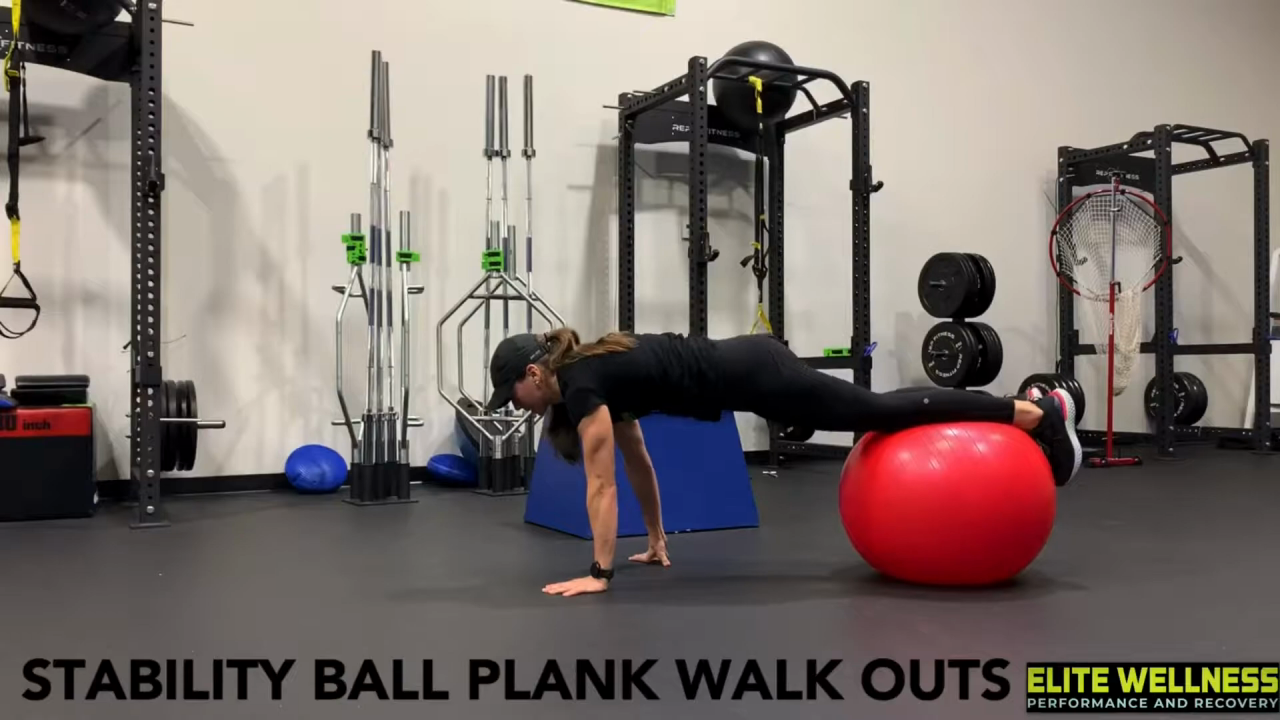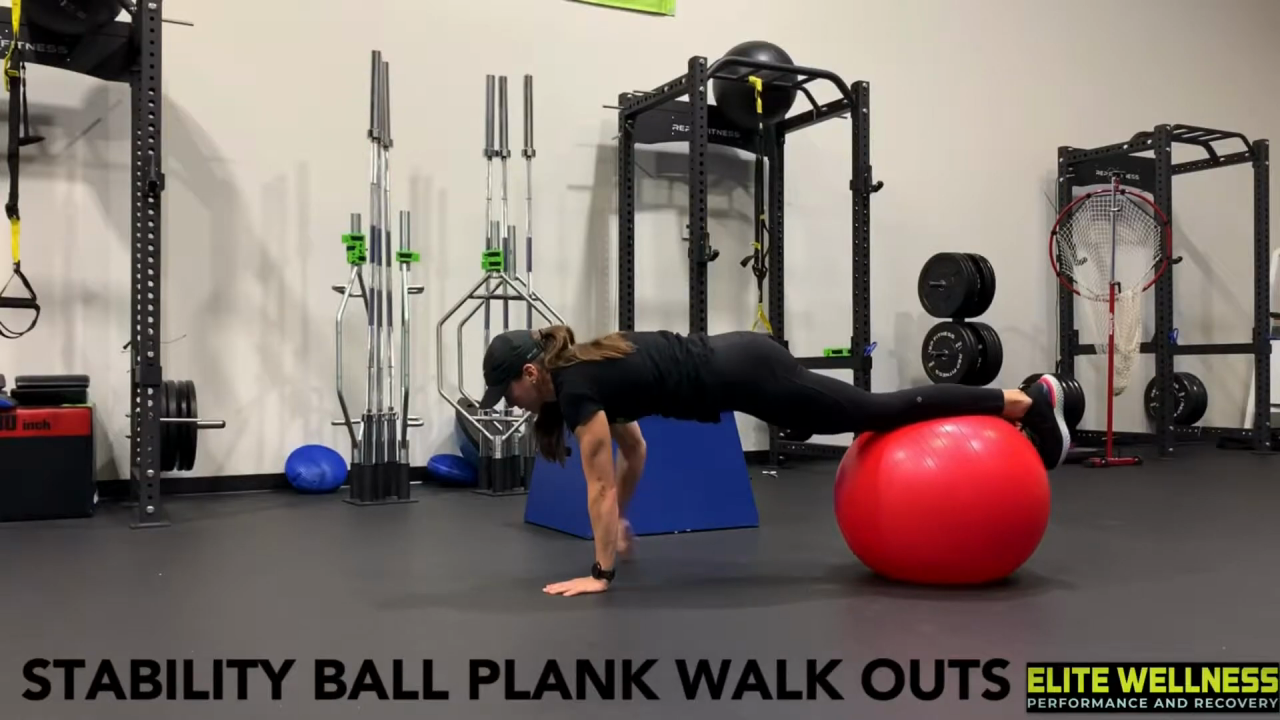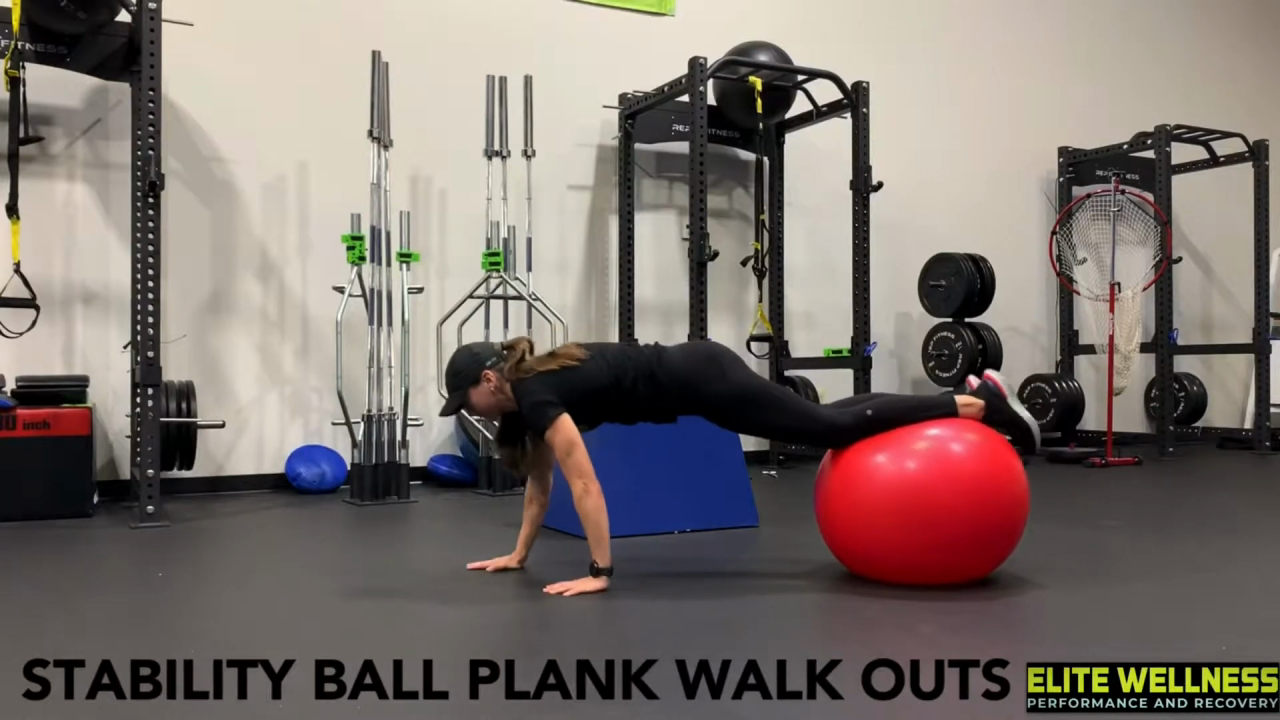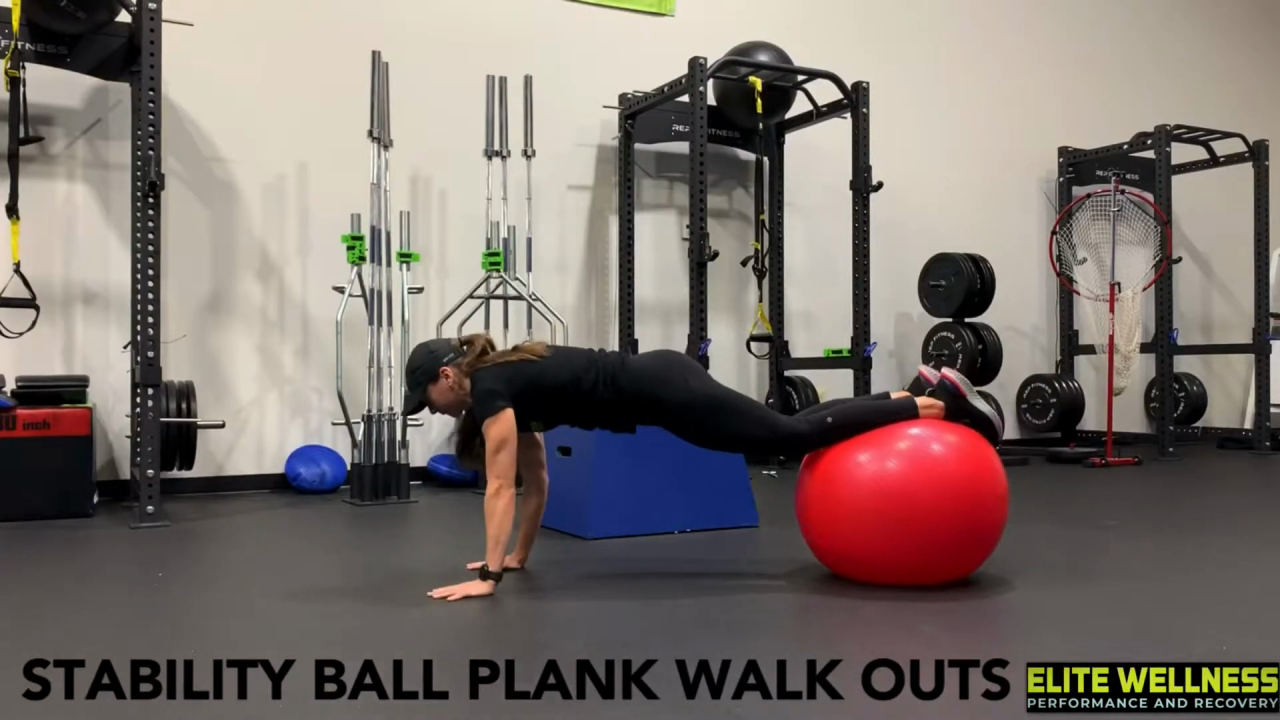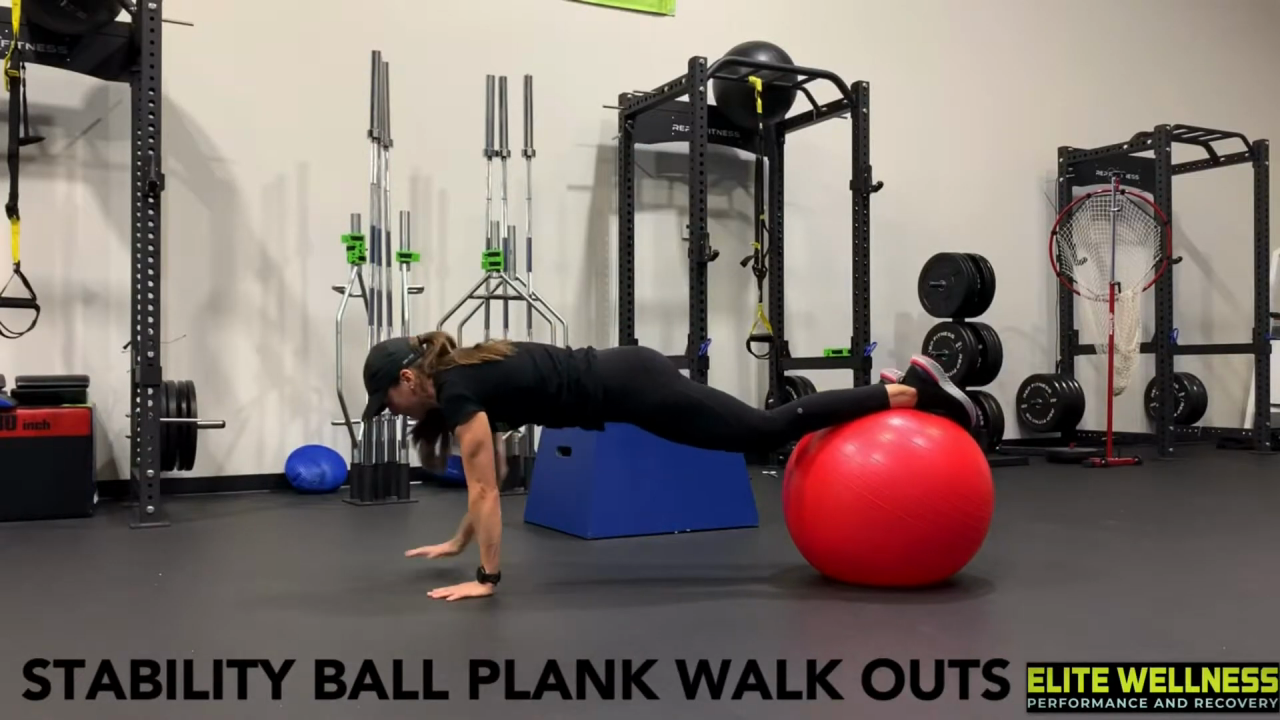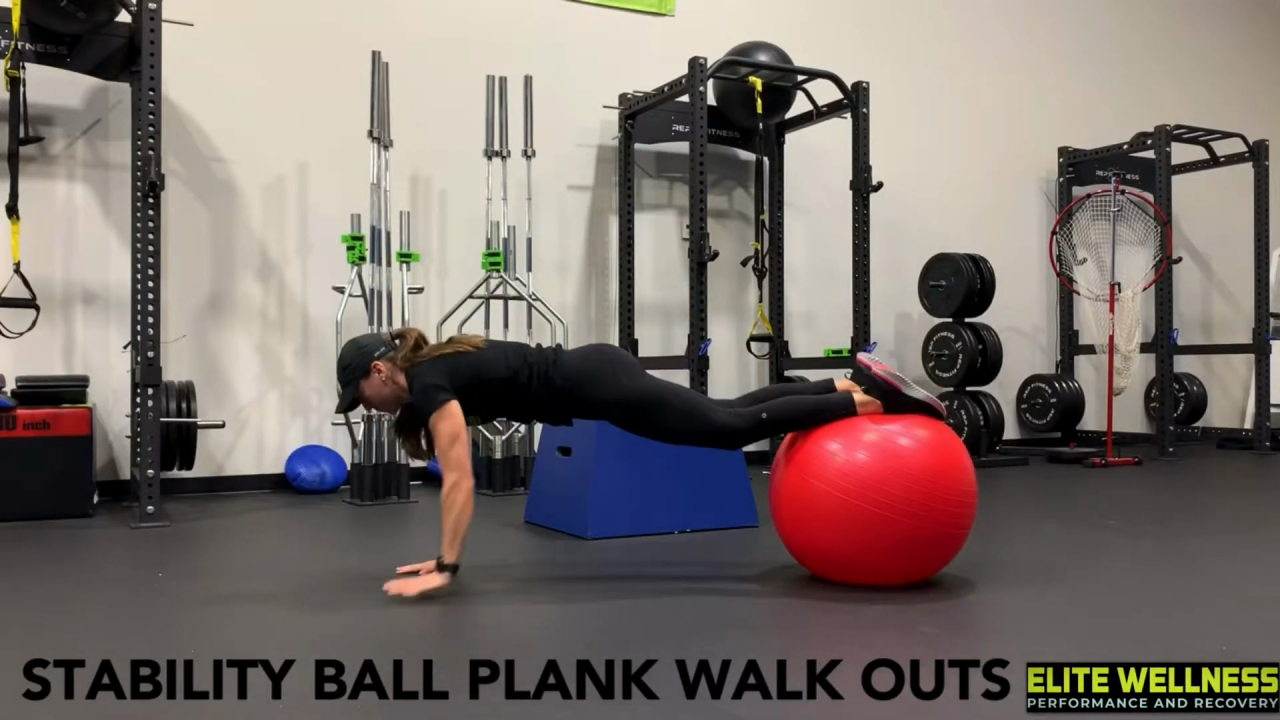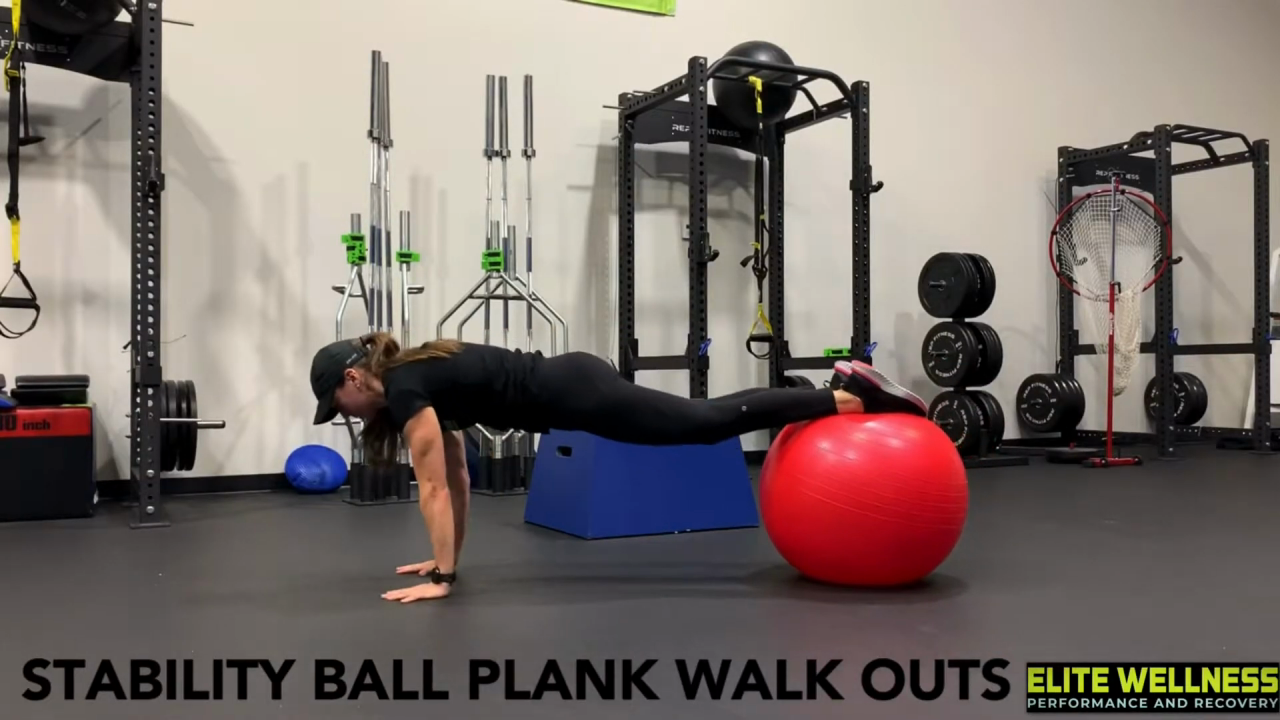
dt=0.5s
person 1, frame 1
left shoulder: (580, 384)
right shoulder: (597, 375)
left elbow: (601, 484)
right elbow: (639, 462)
left wrist: (600, 572)
right wrist: (657, 539)
left hip: (749, 375)
right hip: (744, 366)
left knee: (884, 412)
right knee: (878, 413)
left ankle: (1040, 416)
right ankle: (1025, 407)
person 1, frame 2
left shoulder: (575, 389)
right shoulder: (582, 372)
left elbow: (600, 487)
right elbow: (635, 450)
left wrist: (600, 573)
right wrist: (620, 523)
left hip: (744, 377)
right hip: (737, 357)
left knee: (880, 411)
right knee: (876, 411)
left ankle: (1028, 401)
right ankle: (1016, 402)
person 1, frame 3
left shoulder: (535, 393)
right shoulder: (536, 390)
left elbow: (585, 484)
right elbow: (539, 479)
left wrist: (602, 571)
right wrist: (520, 554)
left hip: (699, 378)
right hip: (694, 378)
left knee: (837, 427)
right knee: (826, 421)
left ankle: (980, 403)
right ankle: (958, 397)
person 1, frame 4
left shoulder: (489, 387)
right shoulder: (508, 384)
left elbow: (500, 487)
right elbow: (535, 478)
left wrist: (488, 575)
right wrist: (519, 555)
left hip: (660, 389)
right hip: (657, 386)
left knee: (796, 436)
right knee: (791, 429)
left ankle: (942, 403)
right ankle: (916, 393)
person 1, frame 5
left shoulder: (455, 392)
right shoulder: (469, 378)
left elbow: (483, 489)
right elbow: (489, 483)
left wrist: (486, 577)
right wrist: (458, 543)
left hip: (630, 388)
right hip: (626, 375)
left knee: (770, 429)
right knee: (765, 427)
left ankle: (914, 390)
right ankle: (890, 388)
person 1, frame 6
left shoulder: (429, 382)
right shoulder: (440, 374)
left elbow: (458, 479)
right elbow: (459, 473)
left wrist: (445, 571)
right wrist: (444, 555)
left hip: (597, 383)
right hip: (596, 375)
left knee: (733, 428)
right knee: (732, 415)
left ankle: (875, 400)
right ankle: (851, 383)
person 1, frame 7
left shoulder: (403, 389)
right shoulder: (423, 379)
left elbow: (434, 488)
right elbow: (458, 478)
left wrist: (441, 578)
right wrist: (449, 558)
left hip: (575, 394)
right hip: (573, 382)
left knee: (712, 423)
right knee: (709, 418)
left ankle: (855, 398)
right ankle: (839, 388)
